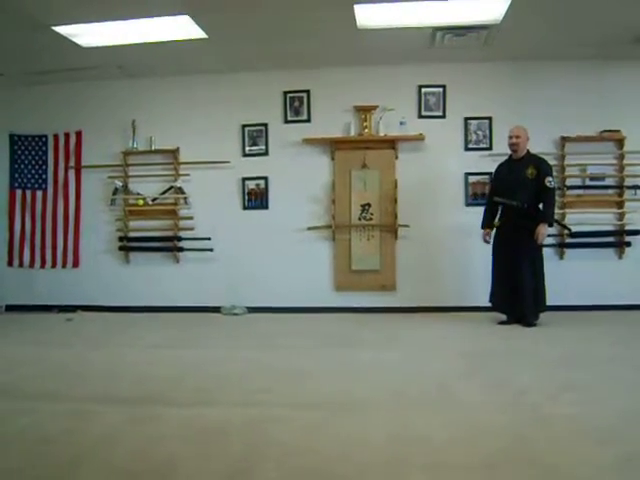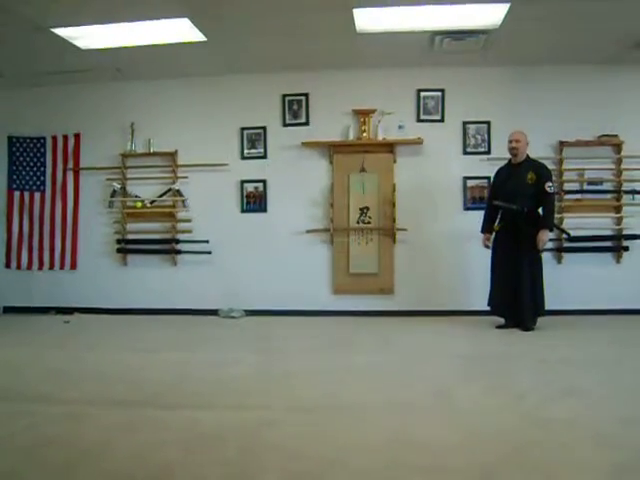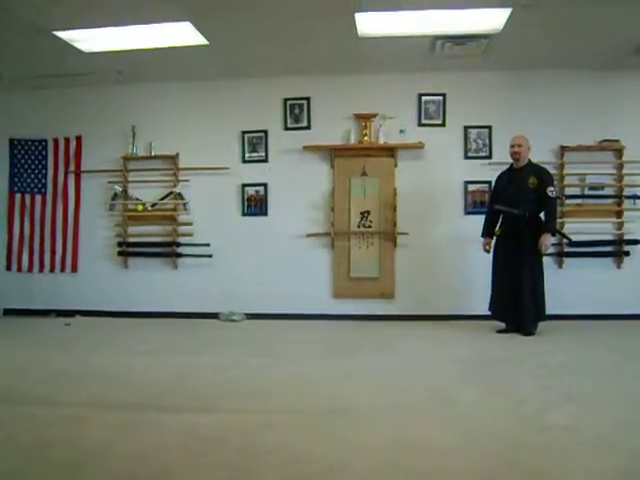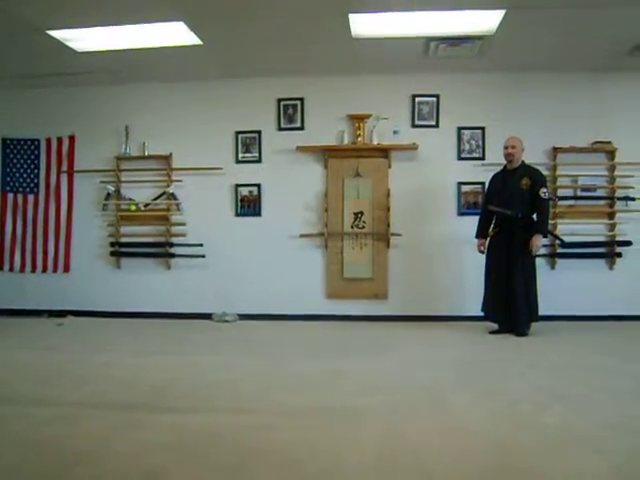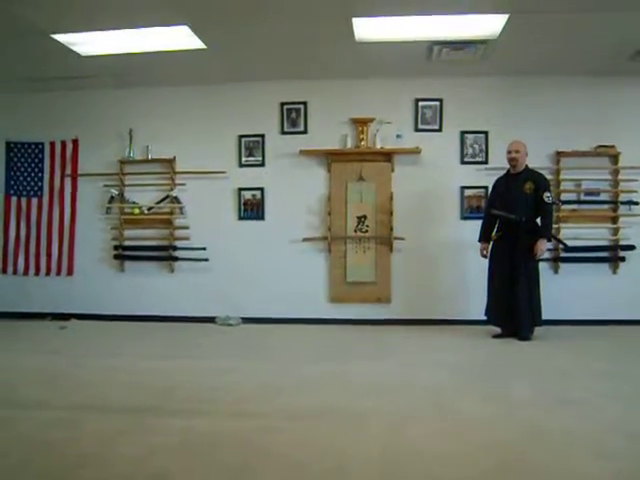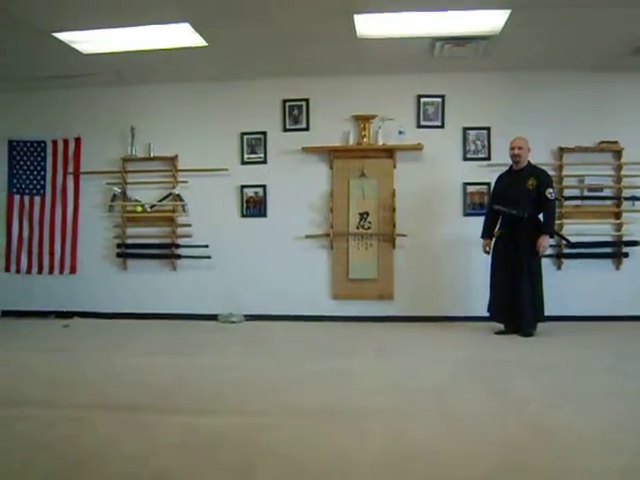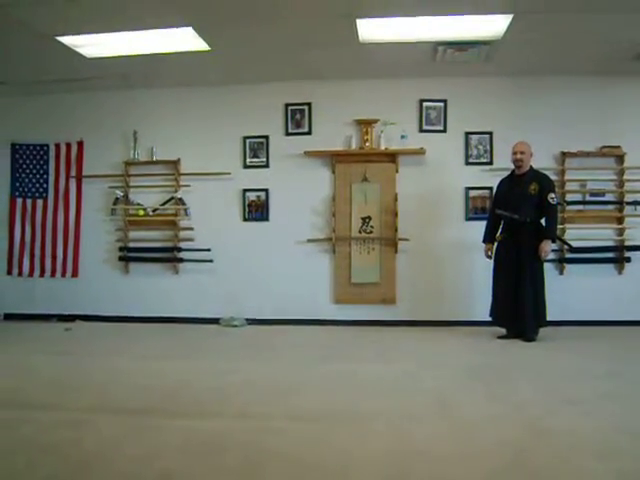
dt=0.3s
person 1, frame 1
left shoulder: (540, 165)
right shoulder: (502, 168)
left elbow: (549, 196)
right elbow: (493, 199)
left wrist: (545, 223)
right wrist: (487, 225)
left hip: (529, 224)
right hip: (506, 224)
left knee: (529, 268)
right knee: (505, 269)
left ankle: (530, 314)
right ankle: (512, 313)
person 1, frame 2
left shoulder: (539, 170)
right shoulder: (501, 172)
left elbow: (548, 201)
right elbow: (492, 203)
left wrist: (545, 229)
right wrist: (487, 230)
left hip: (528, 229)
right hip: (505, 229)
left knee: (528, 273)
right knee: (504, 273)
left ankle: (529, 318)
right ankle: (510, 316)
person 1, frame 3
left shoulder: (541, 174)
right shoulder: (503, 177)
left elbow: (550, 206)
right elbow: (493, 208)
left wrist: (547, 233)
right wrist: (488, 234)
left hip: (530, 233)
right hip: (506, 233)
left knee: (529, 278)
right knee: (505, 278)
left ankle: (529, 323)
right ankle: (511, 321)
person 1, frame 4
left shoulder: (534, 176)
right shoulder: (497, 178)
left elbow: (543, 207)
right elbow: (487, 209)
left wrist: (539, 234)
right wrist: (482, 235)
left hip: (523, 234)
right hip: (500, 234)
left knee: (522, 279)
right knee: (498, 279)
left ankle: (522, 324)
right ankle: (504, 322)
person 1, frame 5
left shoulder: (537, 180)
right shoulder: (500, 182)
left elbow: (546, 211)
right elbow: (490, 213)
left wrist: (543, 238)
right wrist: (484, 239)
left hip: (526, 238)
right hip: (503, 238)
left knee: (525, 283)
right knee: (501, 283)
left ankle: (525, 328)
right ankle: (507, 327)
person 1, frame 6
left shoulder: (540, 176)
right shoulder: (502, 178)
left elbow: (549, 207)
right elbow: (492, 209)
left wrist: (546, 234)
right wrist: (487, 236)
left hip: (528, 234)
right hip: (505, 234)
left knee: (528, 279)
right knee: (503, 279)
left ankle: (528, 324)
right ankle: (510, 323)
person 1, frame 7
left shoulder: (542, 181)
right shoulder: (504, 183)
left elbow: (551, 212)
right elbow: (494, 213)
left wrist: (548, 239)
right wrist: (489, 240)
left hip: (531, 238)
right hip: (507, 238)
left knee: (530, 284)
right knee: (505, 284)
left ankle: (530, 329)
right ankle: (512, 328)
